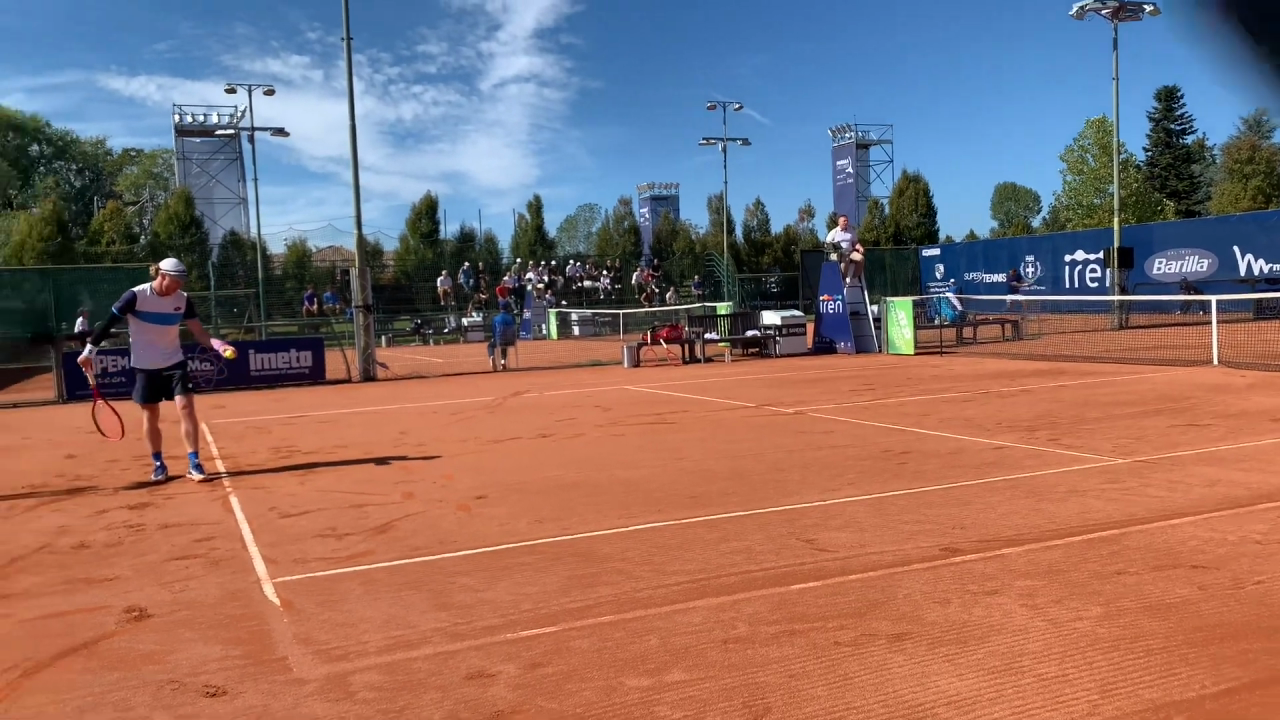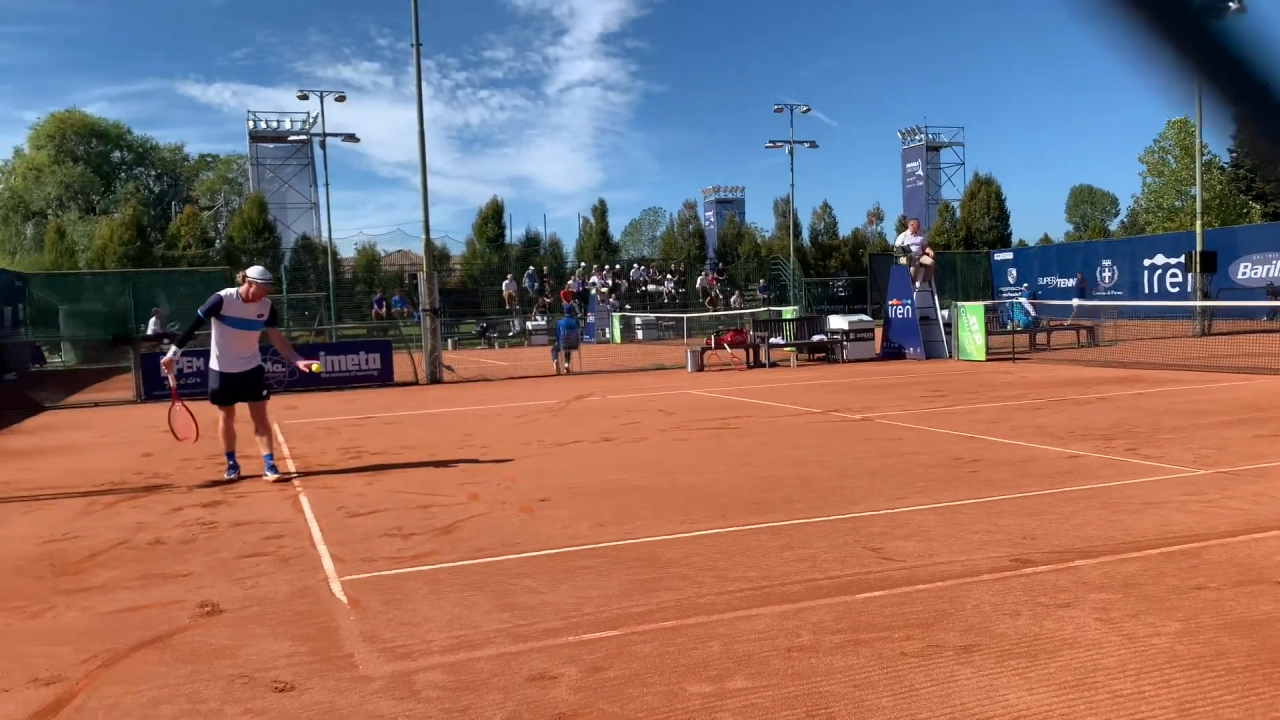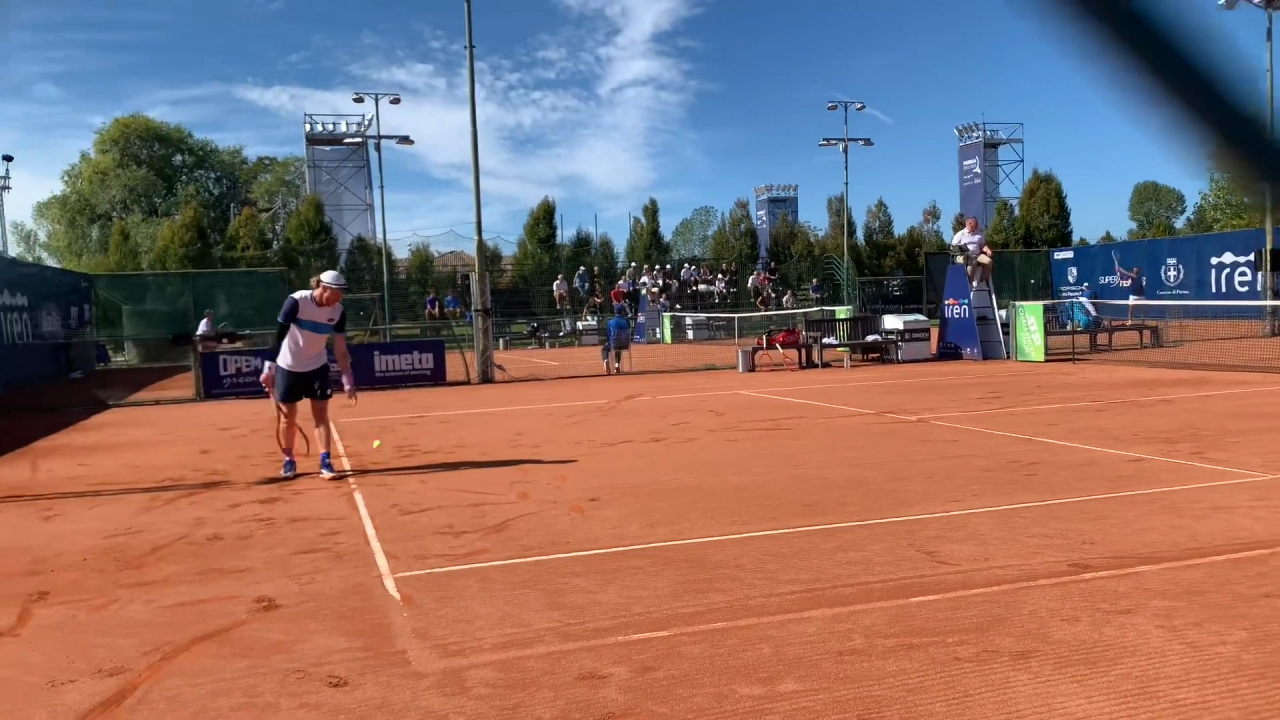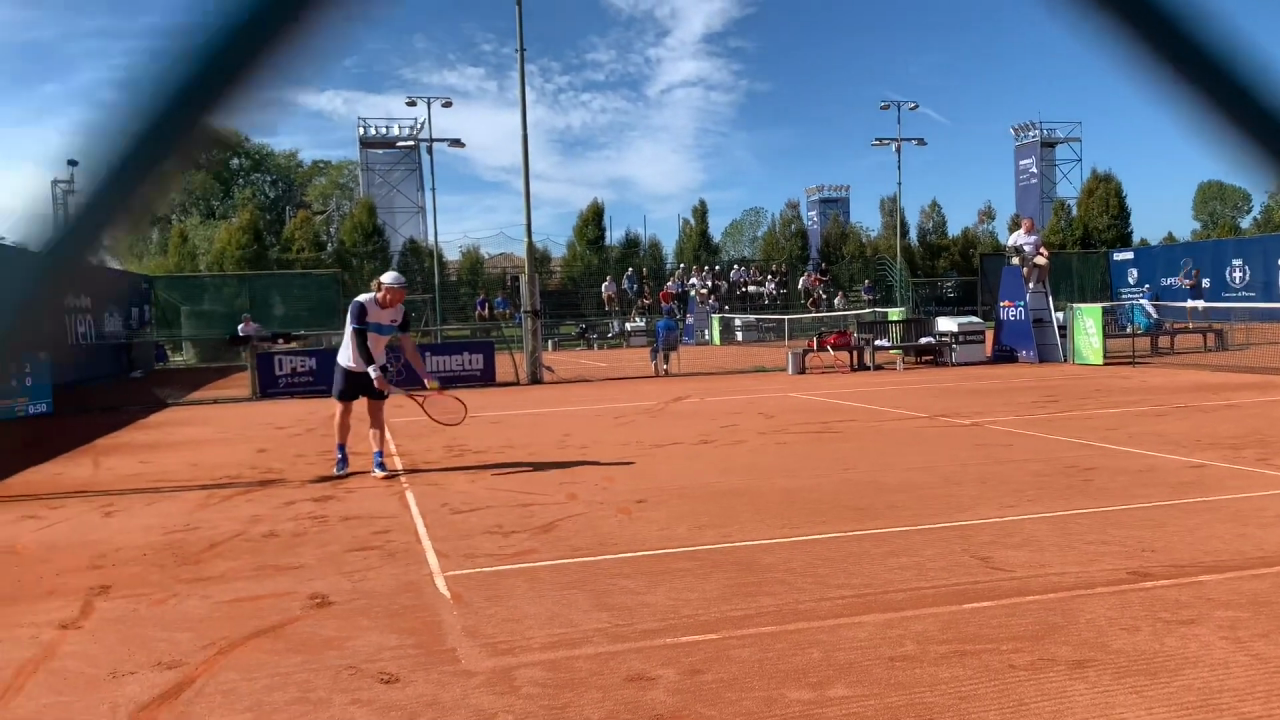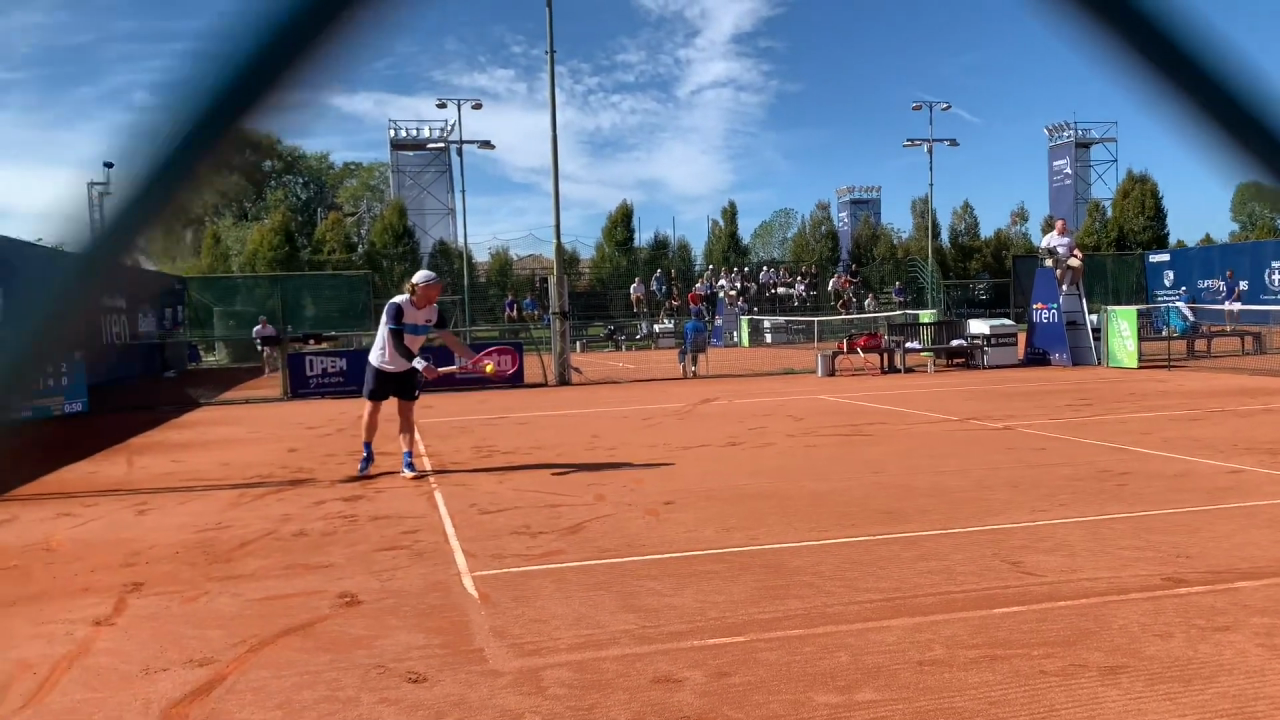
dt=0.3s
person 1, frame 1
left shoulder: (182, 299)
right shoulder: (135, 296)
left elbow: (198, 331)
right elbow: (108, 323)
left wrist: (218, 344)
right wrist: (89, 352)
left hip: (174, 363)
right hip: (144, 367)
left knee: (186, 409)
right knee: (150, 416)
left ankle: (194, 464)
right ankle: (158, 464)
person 1, frame 2
left shoulder: (266, 307)
right shoulder: (222, 300)
left elbow: (277, 340)
right elbow: (194, 326)
left wrist: (297, 360)
right wrist: (173, 353)
left hip: (252, 368)
right hip: (222, 370)
left knee: (260, 415)
right knee: (226, 417)
left ankle: (269, 465)
right ankle: (232, 463)
person 1, frame 3
left shoulder: (338, 311)
right shoulder: (296, 302)
left elbow: (340, 348)
right elbow: (279, 336)
left wrist: (348, 381)
right wrist: (269, 368)
left hip: (318, 367)
right hip: (289, 367)
left knee: (321, 414)
right knee: (288, 414)
left ankle: (326, 462)
right ankle: (288, 460)
person 1, frame 4
left shoulder: (400, 312)
right shoulder: (361, 305)
left elbow: (409, 347)
right elbow: (361, 343)
left wrist: (426, 376)
right wrist: (374, 374)
left hip: (377, 366)
right hip: (349, 366)
left knee: (376, 412)
right knee: (343, 411)
left ankle: (378, 461)
right ankle: (342, 456)
person 1, frame 5
left shoulder: (433, 311)
right shoulder: (397, 306)
left elbow: (451, 341)
right elbow: (398, 344)
left wrist: (477, 359)
right wrist: (422, 364)
left hip: (407, 368)
right hip: (380, 365)
left knee: (406, 413)
right knee: (372, 410)
left ankle: (407, 462)
right ankle: (367, 454)
